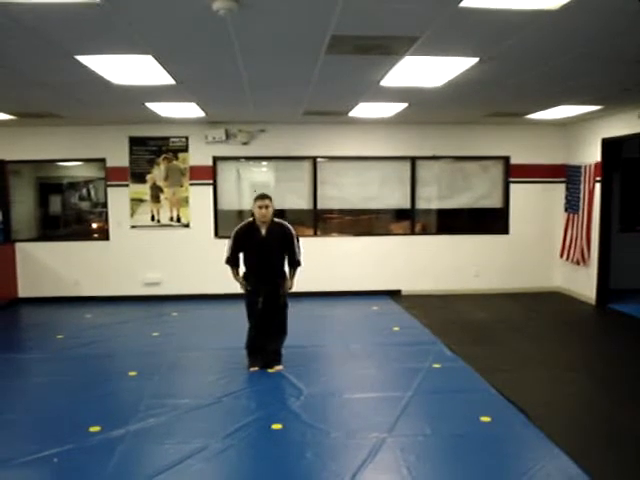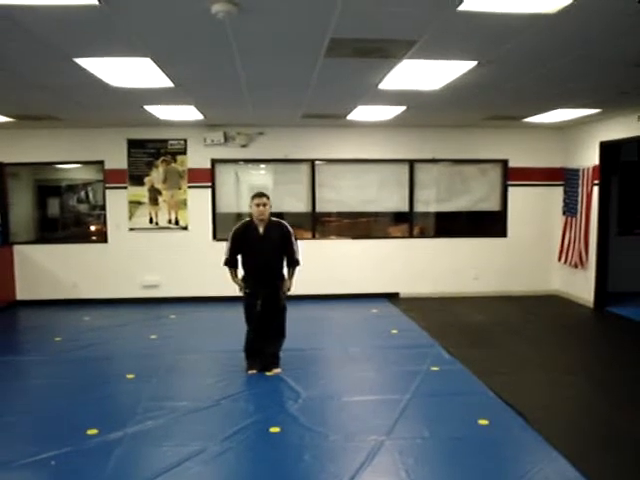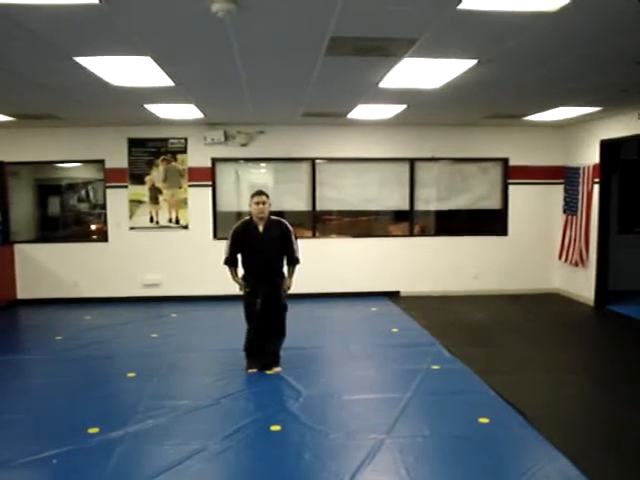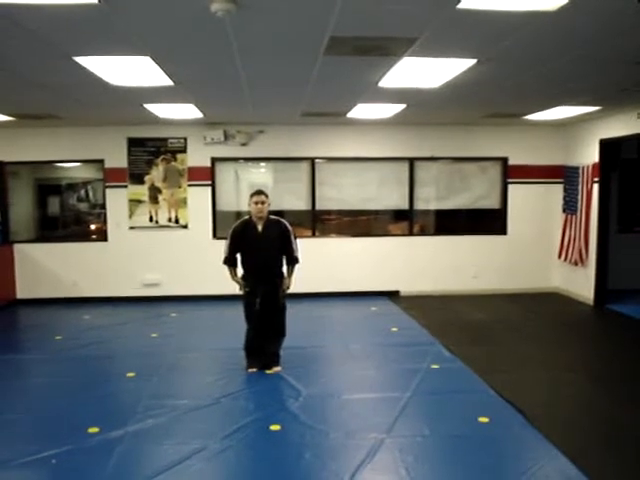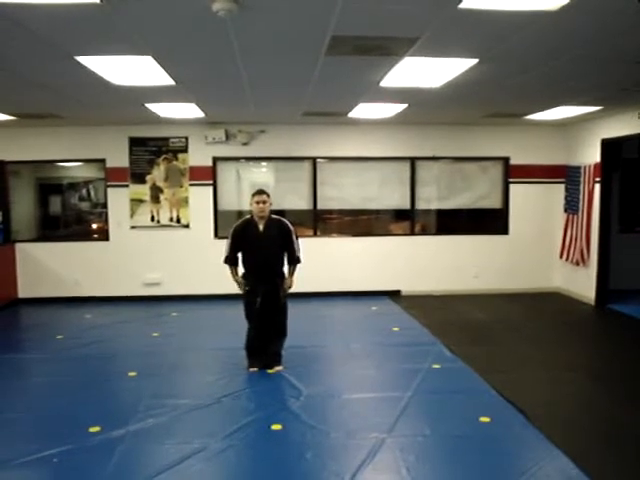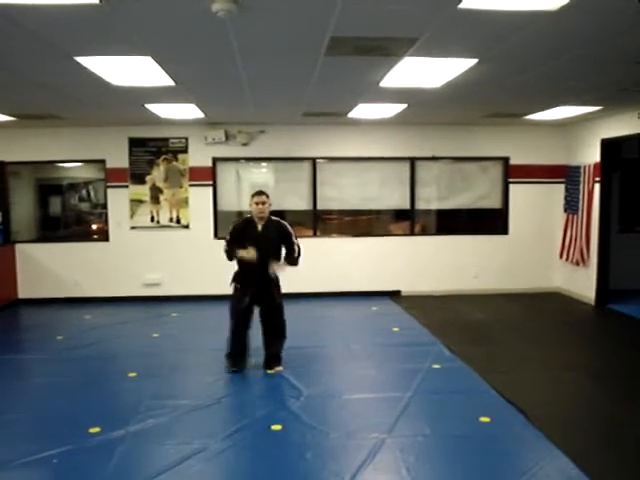
dt=0.2s
person 1, frame 1
left shoulder: (285, 229)
right shoulder: (242, 230)
left elbow: (294, 256)
right elbow: (232, 255)
left wrist: (290, 280)
right wrist: (238, 278)
left hip: (277, 284)
right hip: (253, 285)
left knee: (278, 323)
right knee: (256, 323)
left ankle: (274, 359)
right ankle: (254, 360)
person 1, frame 2
left shoulder: (282, 228)
right shoulder: (241, 230)
left elbow: (292, 256)
right elbow: (231, 256)
left wrist: (289, 280)
right wrist: (236, 280)
left hip: (276, 286)
right hip: (252, 287)
left knee: (276, 326)
right knee: (254, 326)
left ankle: (272, 362)
right ankle: (253, 362)
person 1, frame 3
left shoulder: (282, 227)
right shoulder: (241, 229)
left elbow: (292, 254)
right elbow: (231, 255)
left wrist: (289, 278)
right wrist: (236, 279)
left hip: (276, 284)
right hip: (252, 285)
left knee: (276, 324)
right knee: (254, 325)
left ankle: (272, 361)
right ankle: (253, 361)
person 1, frame 4
left shoulder: (281, 226)
right shoulder: (240, 228)
left elbow: (291, 253)
right elbow: (230, 255)
left wrist: (288, 277)
right wrist: (235, 278)
left hip: (275, 283)
right hip: (251, 284)
left knee: (276, 324)
right knee: (254, 324)
left ankle: (272, 360)
right ankle: (253, 361)
person 1, frame 5
left shoulder: (282, 226)
right shoulder: (241, 227)
left elbow: (293, 253)
right elbow: (231, 254)
left wrist: (290, 277)
right wrist: (236, 277)
left hip: (276, 282)
right hip: (252, 283)
left knee: (277, 323)
right knee: (255, 324)
left ankle: (273, 360)
right ankle: (254, 360)
person 1, frame 6
left shoulder: (280, 227)
right shoulder: (241, 225)
left elbow: (294, 251)
right elbow: (229, 248)
left wrist: (281, 264)
right wrist: (242, 254)
left hip: (269, 282)
right hip: (245, 281)
left knee: (275, 324)
right knee: (239, 321)
left ankle: (273, 361)
right ankle: (236, 360)
